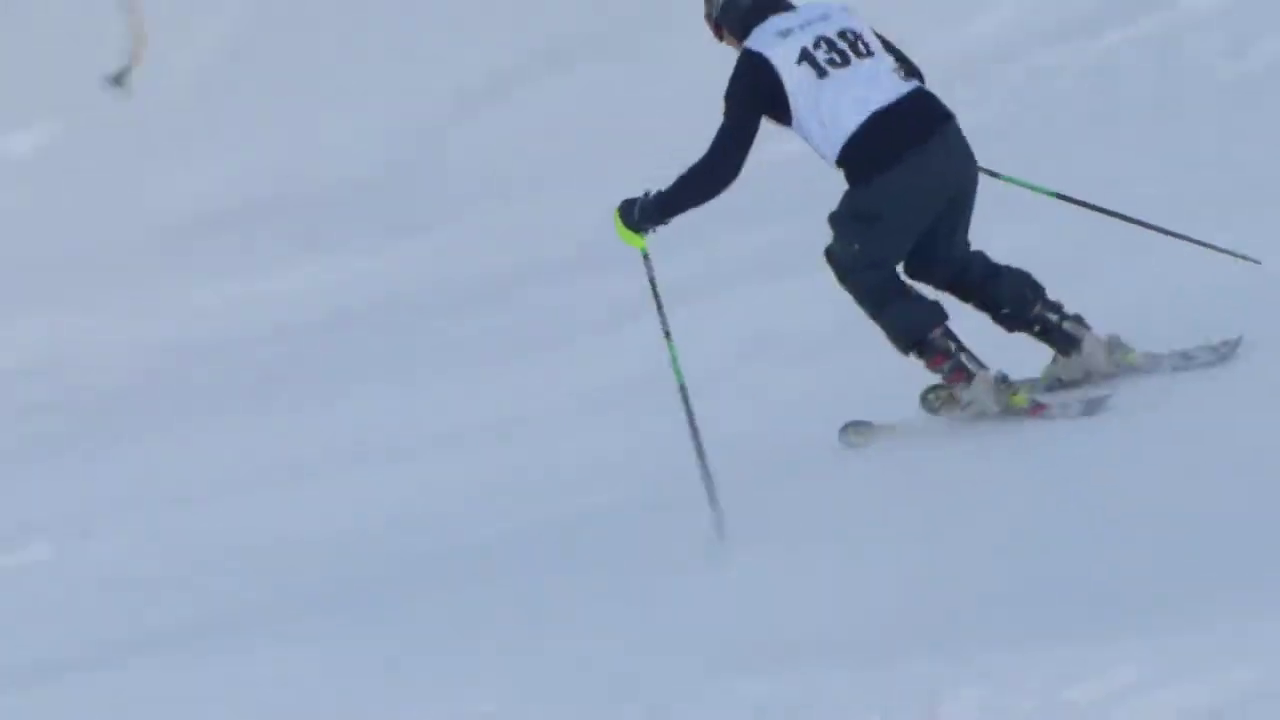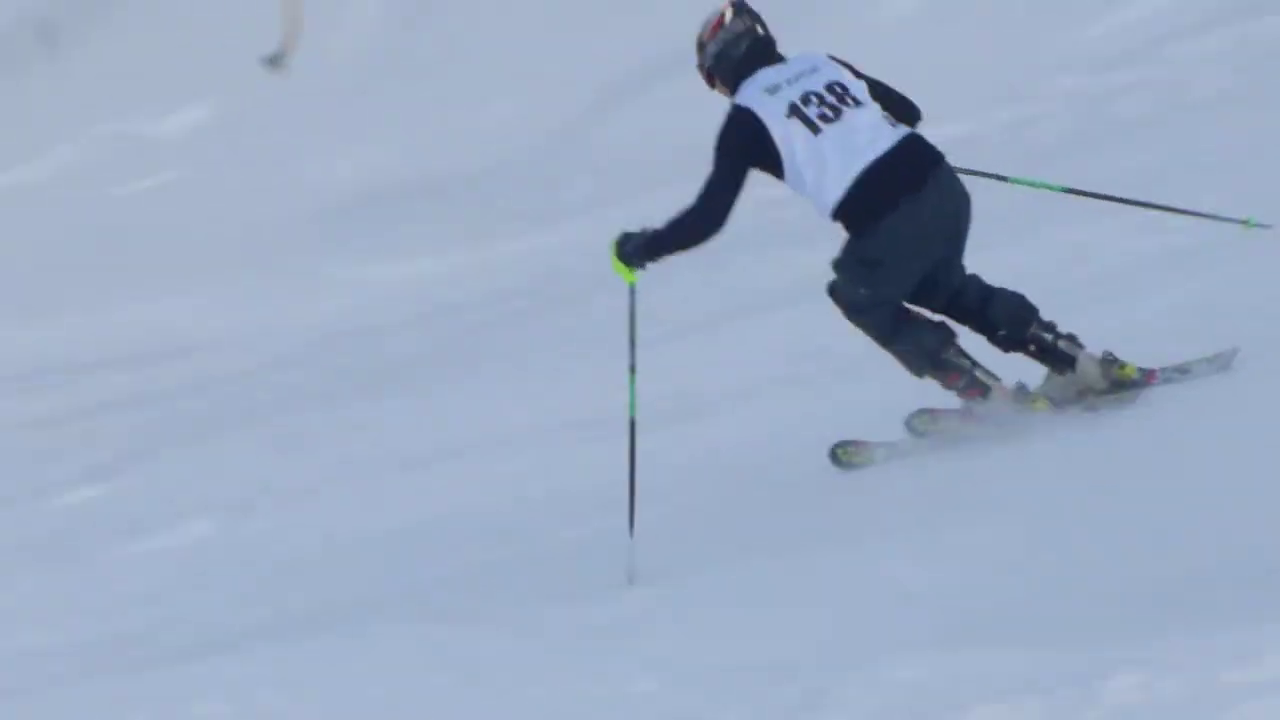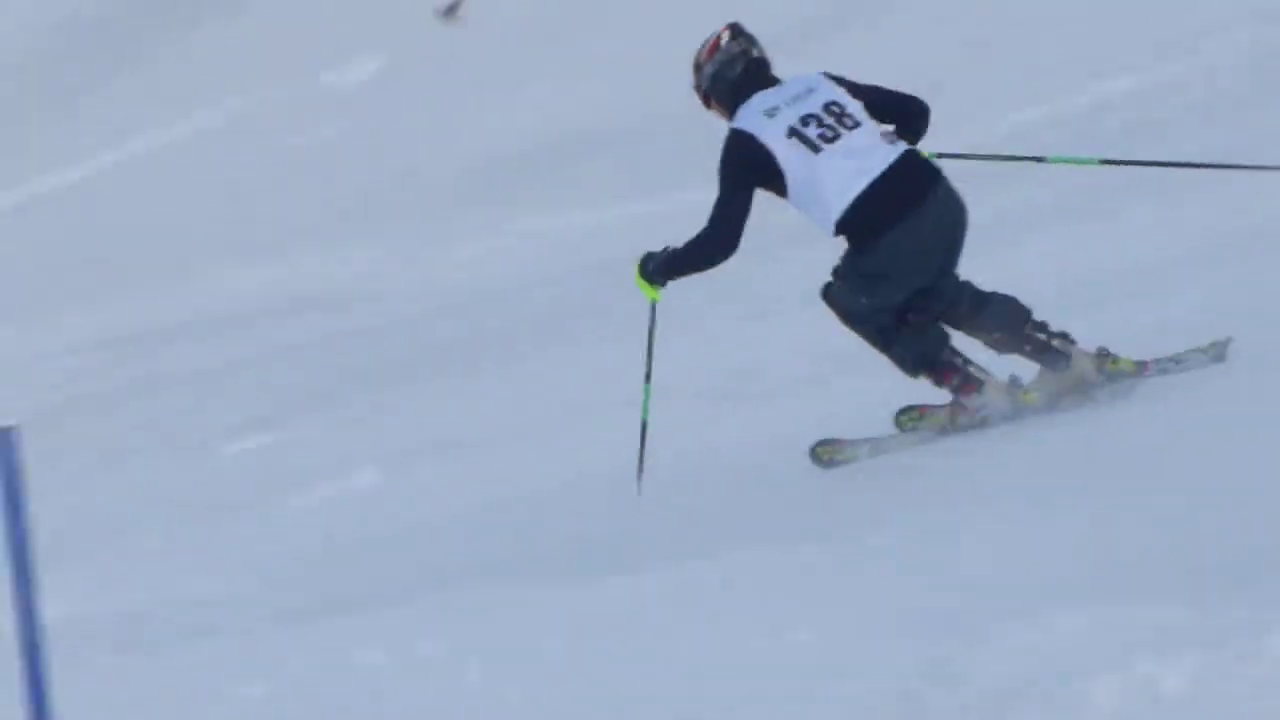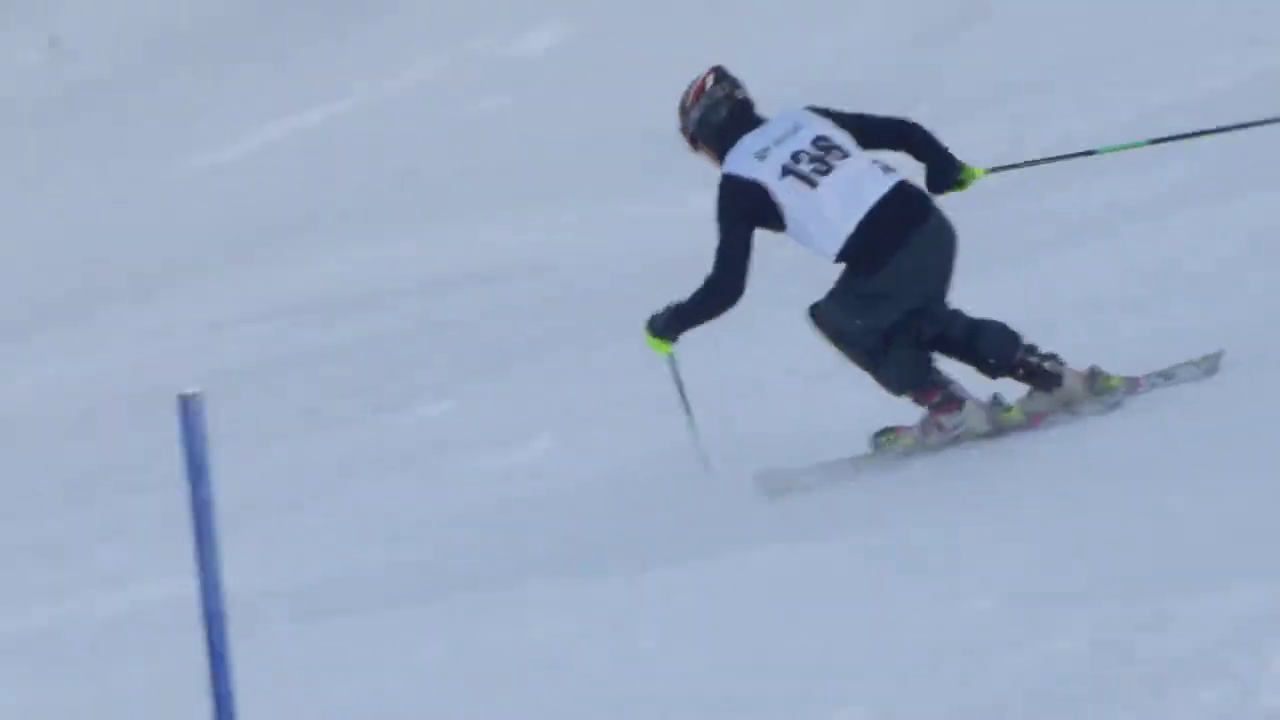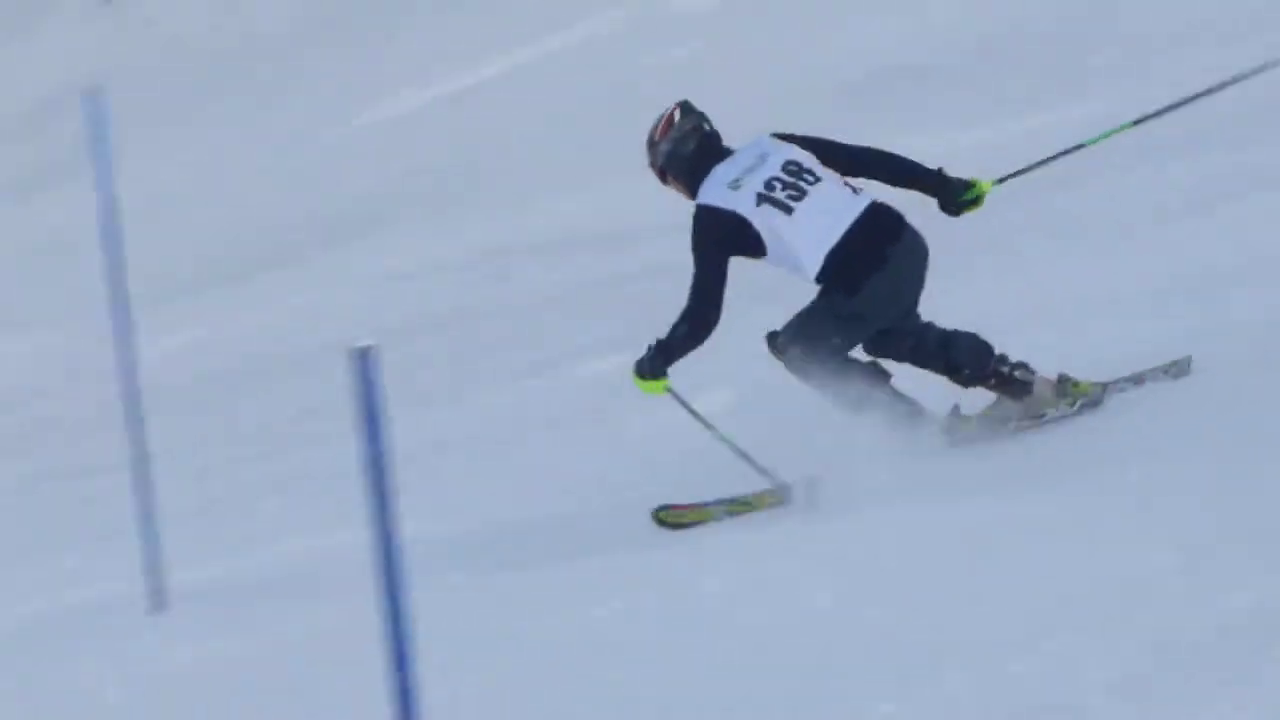
dt=0.1s
person 1, frame 1
left shoulder: (756, 60)
left elbow: (721, 165)
left wrist: (649, 211)
left hip: (888, 184)
right hip: (947, 149)
left knee: (861, 272)
right knee: (940, 262)
left ankle: (976, 385)
right ankle: (1083, 348)
person 1, frame 2
left shoulder: (745, 120)
right shoulder: (829, 66)
left elbow: (708, 219)
right elbow: (906, 110)
left wrist: (642, 248)
left hip: (888, 229)
right hip: (943, 189)
left knee: (861, 300)
right knee: (942, 288)
left ankle: (987, 392)
right ankle: (1077, 363)
person 1, frame 3
left shoulder: (744, 140)
right shoulder: (821, 85)
left elbow: (719, 241)
right elbow: (913, 109)
left wrist: (661, 267)
left hip: (888, 241)
right hip: (942, 203)
left knee: (854, 303)
right knee: (935, 296)
left ankle: (977, 388)
right ankle: (1071, 359)
person 1, frame 4
left shoulder: (738, 183)
right shoulder: (808, 119)
left elbow: (727, 285)
right elbow: (907, 130)
left wrist: (672, 322)
right wrist: (944, 166)
left hip: (887, 268)
right hip: (932, 229)
left knee: (839, 322)
right knee: (924, 322)
left ankle: (953, 408)
right ankle: (1058, 379)
person 1, frame 5
left shoulder: (713, 213)
right shoulder: (777, 145)
left elbow: (702, 315)
right elbow: (874, 157)
left wrist: (657, 359)
right wrist: (950, 186)
left hip: (863, 283)
right hip: (908, 243)
left knee: (797, 348)
right knee: (898, 334)
left ankle: (908, 420)
right ankle: (1027, 386)
